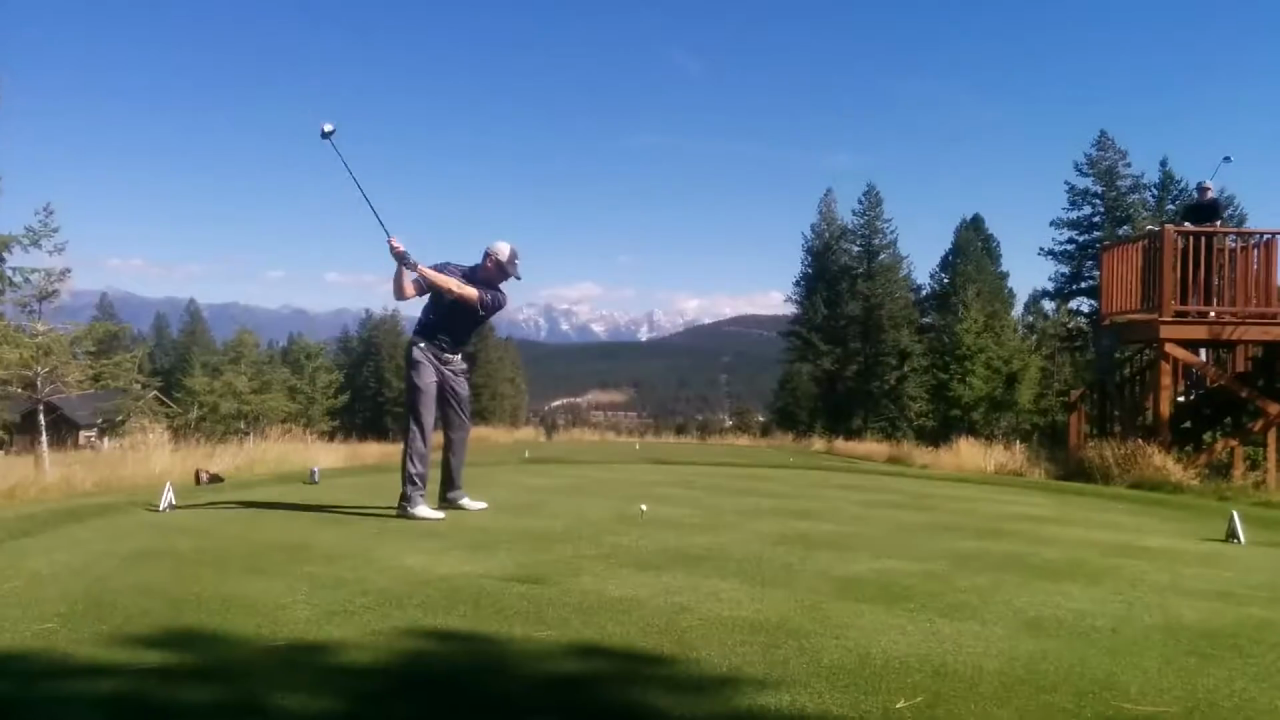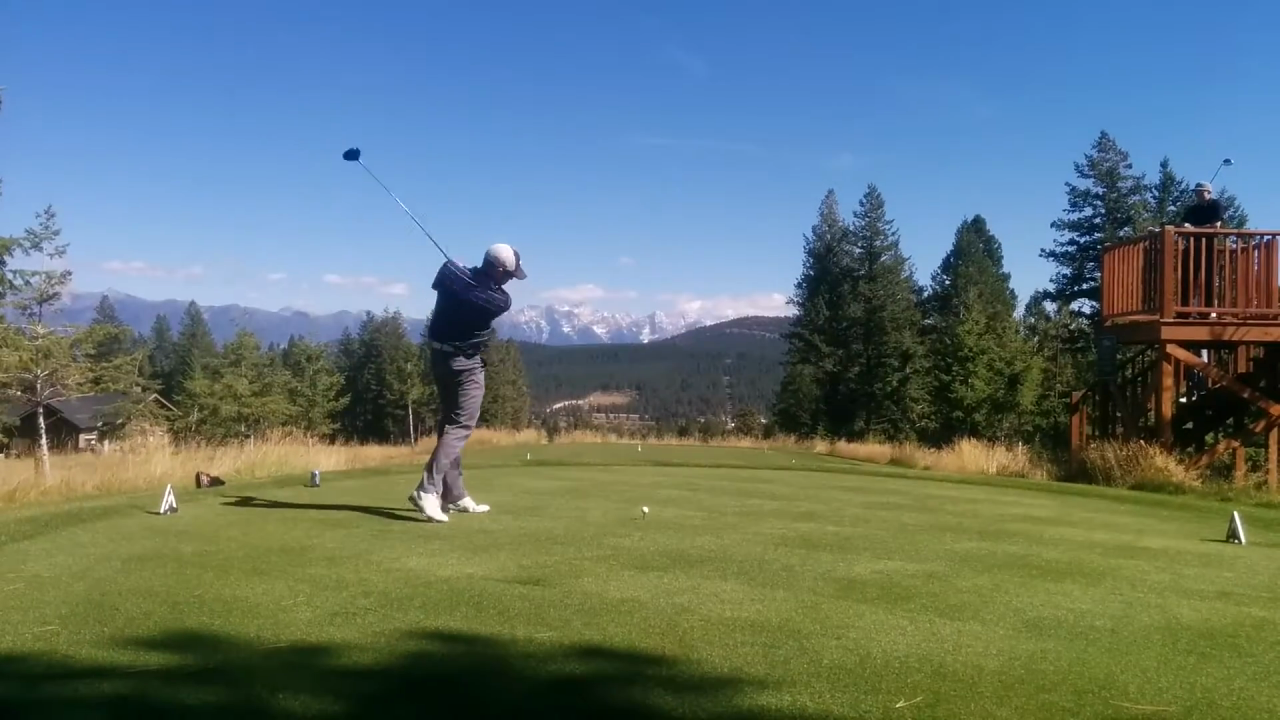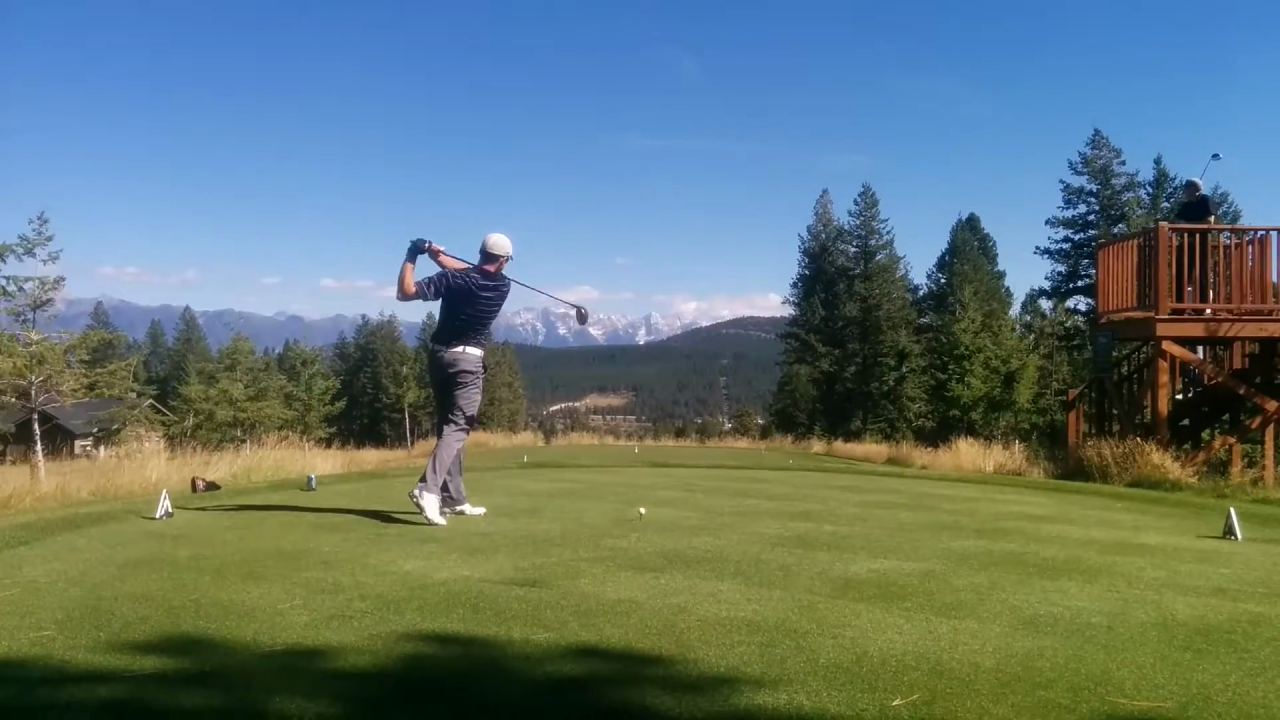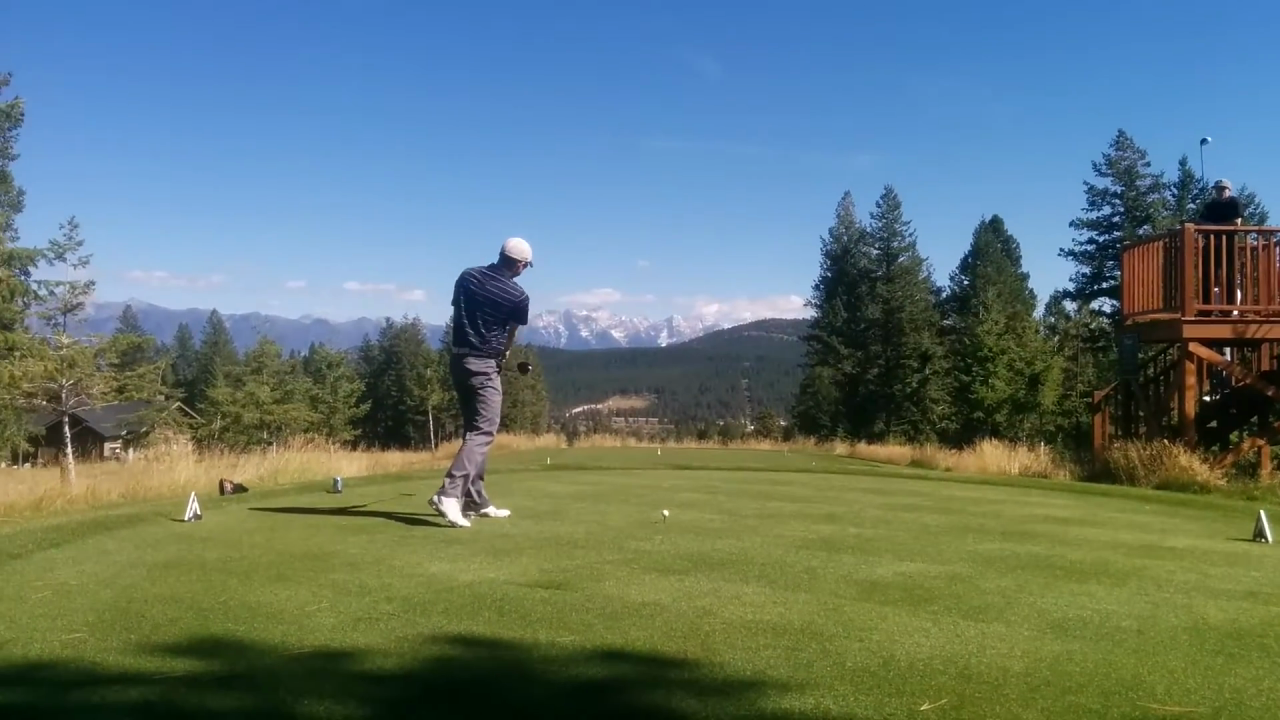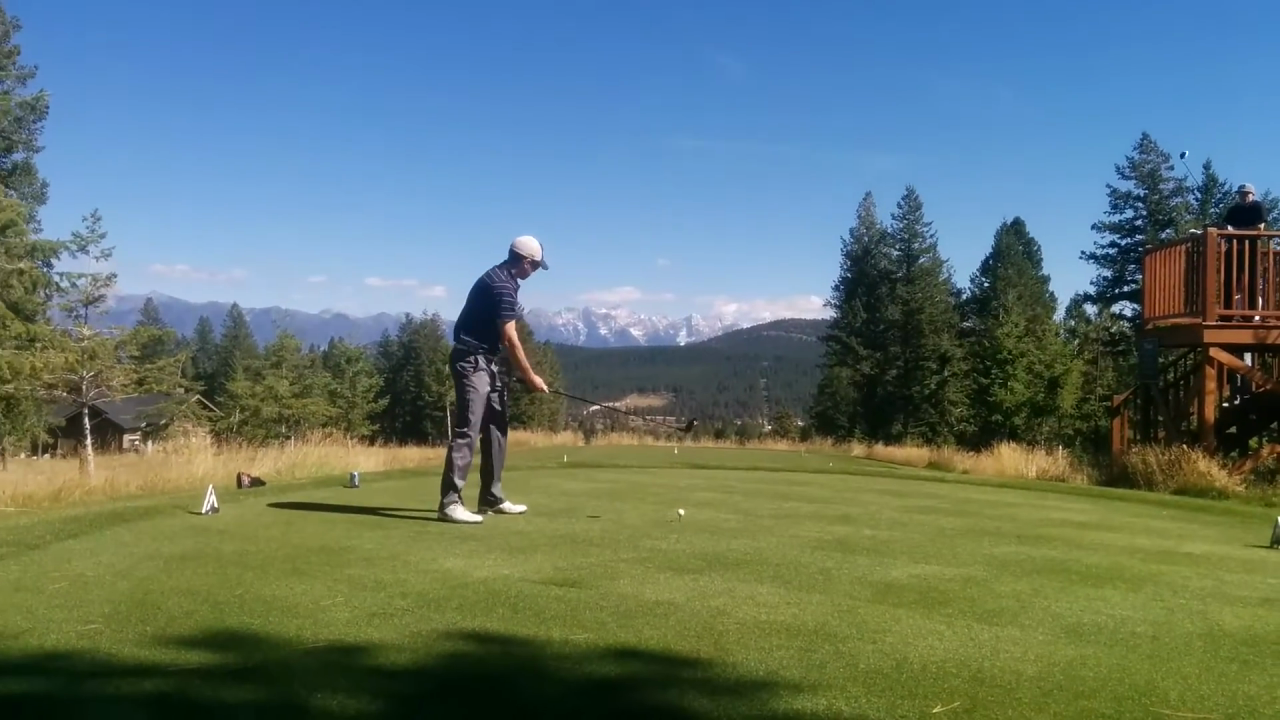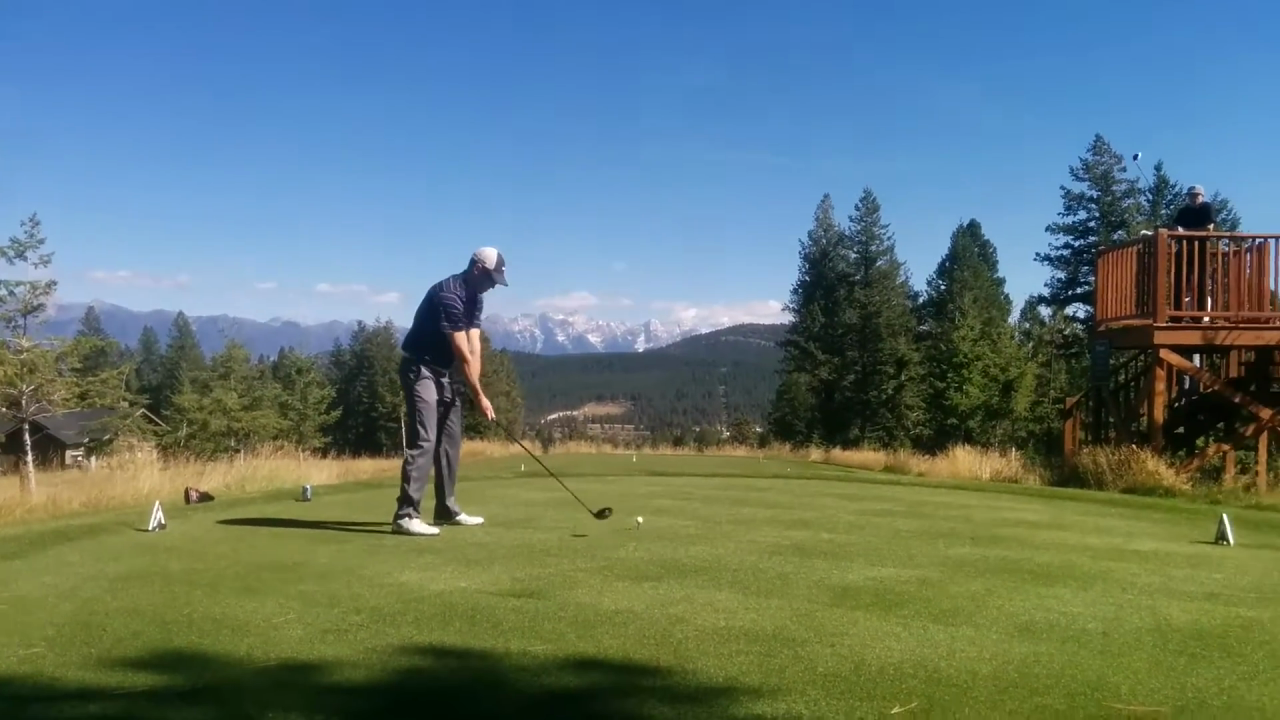
dt=0.5s
person 1, frame 1
left shoulder: (496, 298)
right shoulder: (446, 270)
left elbow: (456, 290)
right elbow: (402, 293)
left wrist: (416, 266)
right wrist: (401, 263)
left hip: (453, 361)
right hip: (424, 353)
left knee: (458, 429)
right knee: (421, 426)
left ankle: (452, 494)
right ankle: (411, 499)
person 1, frame 2
left shoulder: (450, 271)
right shoulder: (500, 298)
left hip: (440, 357)
right hip: (466, 362)
left knee: (451, 424)
right knee: (460, 428)
left ankle: (455, 496)
right ankle: (427, 490)
person 1, frame 3
left shoulder: (452, 280)
right shoulder: (503, 285)
left elbow: (404, 292)
left wrist: (412, 254)
right wrist: (437, 253)
left hip: (439, 357)
right hip: (468, 361)
left knee: (448, 427)
right knee: (457, 429)
left ankle: (453, 498)
right ankle: (428, 488)
person 1, frame 4
left shoulder: (467, 276)
right shoulder: (518, 296)
left hip: (460, 360)
right hip: (483, 365)
left knee: (477, 429)
right knee: (484, 432)
left ankle: (475, 501)
right ankle: (450, 494)
person 1, frame 5
left shoulder: (501, 279)
right shoulder: (502, 286)
left elbow: (504, 336)
right elbow: (510, 339)
left wrist: (522, 372)
right wrist: (530, 376)
left hip: (485, 361)
right hip: (472, 360)
left knee: (496, 428)
right knee: (468, 429)
left ankle: (492, 497)
right ankle: (449, 503)
person 1, frame 6
left shoulder: (475, 299)
right shoulder: (448, 295)
left elbow: (473, 347)
right elbow: (461, 351)
left wrist: (474, 388)
right wrist: (479, 396)
left hip: (444, 373)
right hip: (419, 369)
left knee: (449, 439)
right knee: (423, 440)
left ankle: (446, 509)
right ankle: (406, 515)
